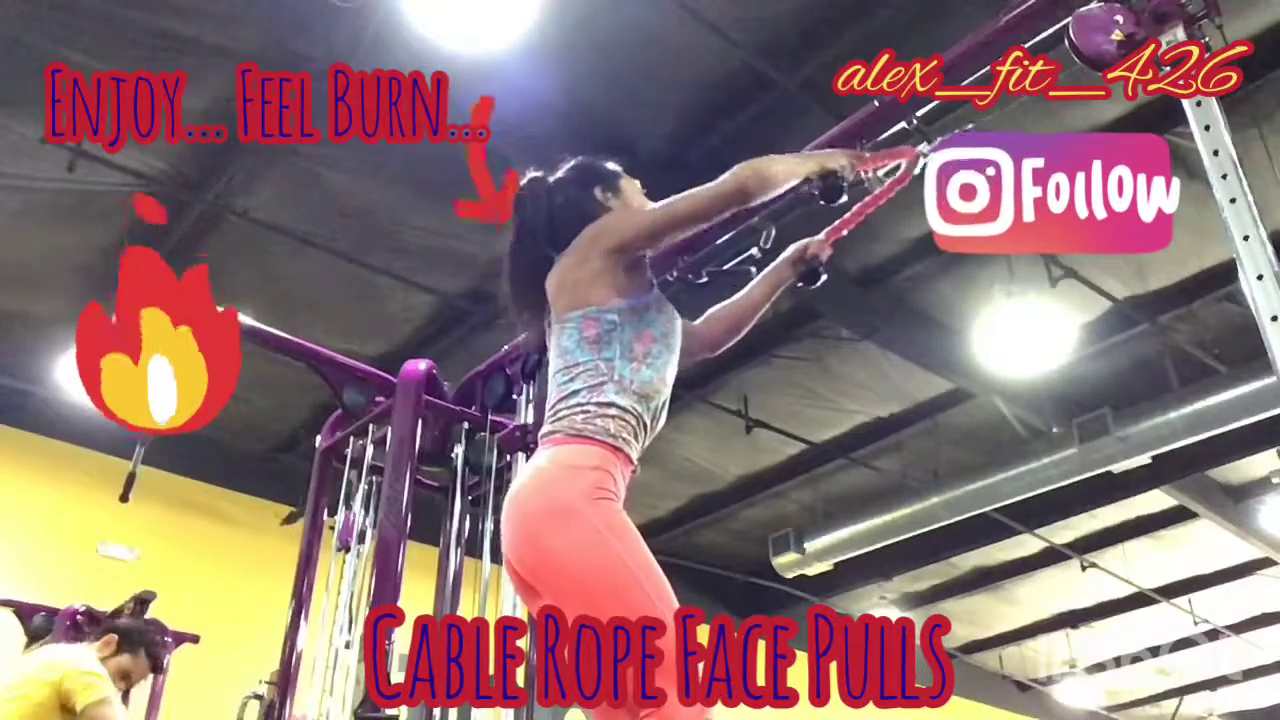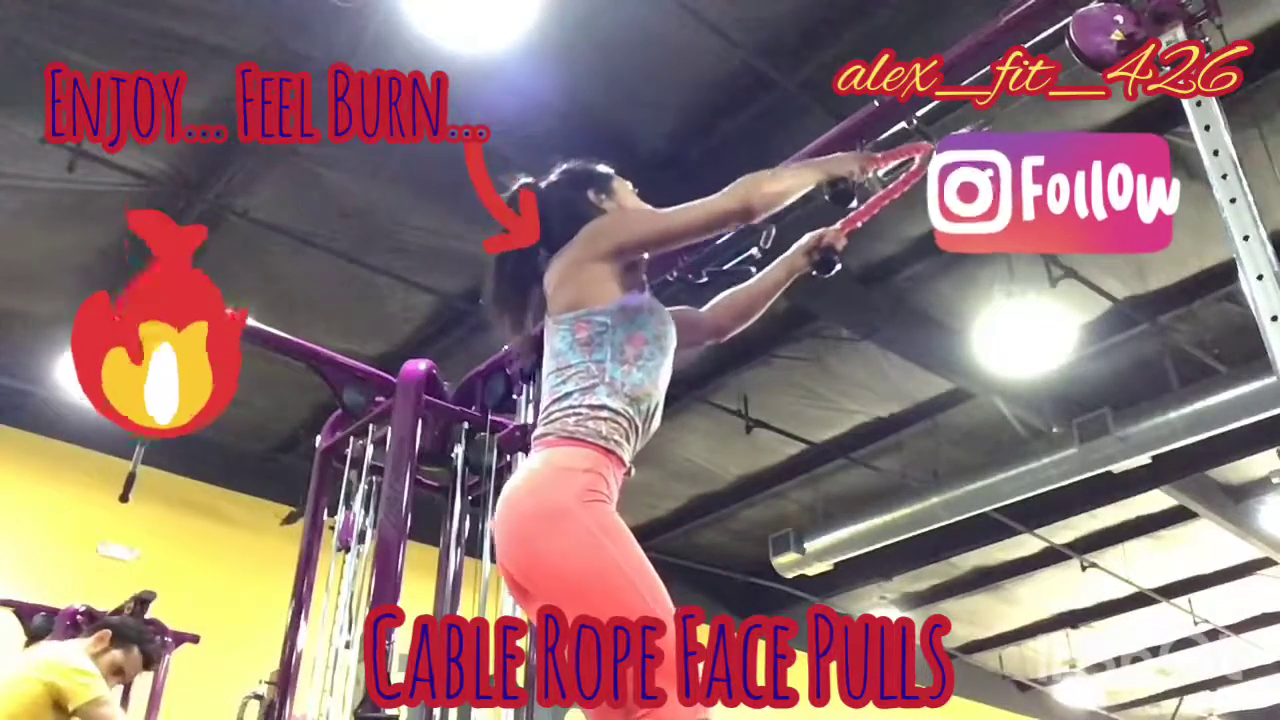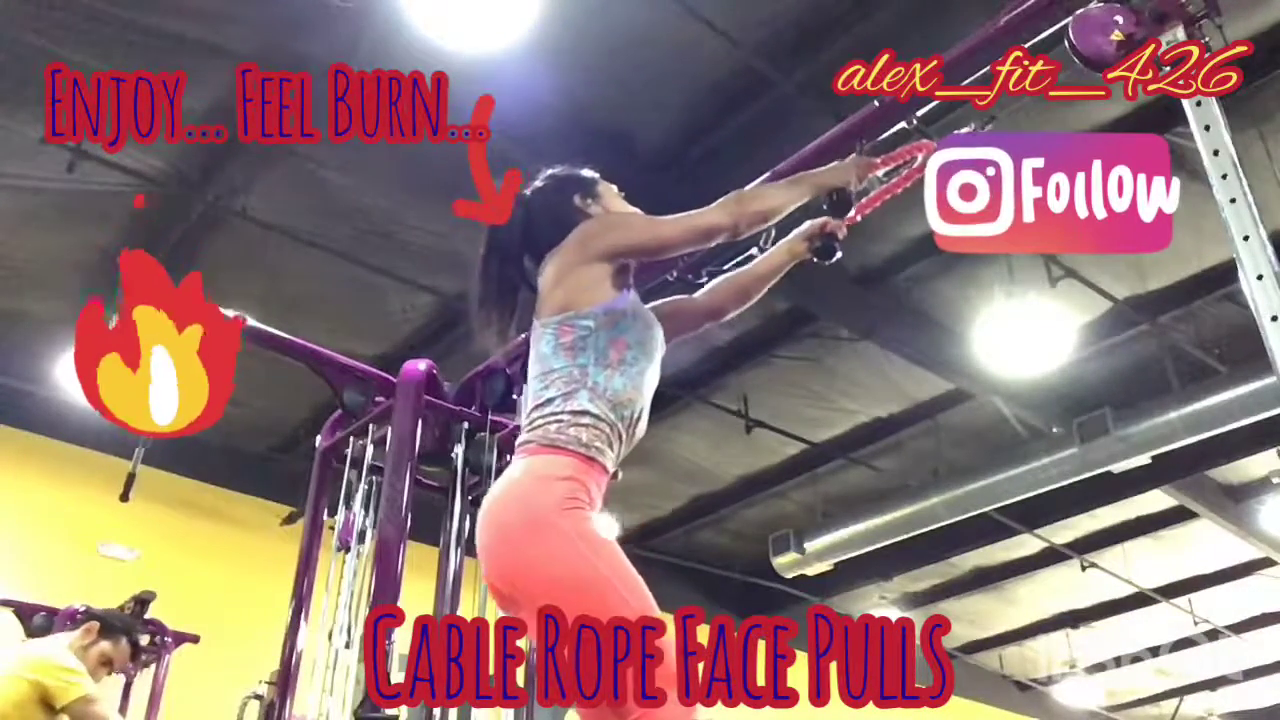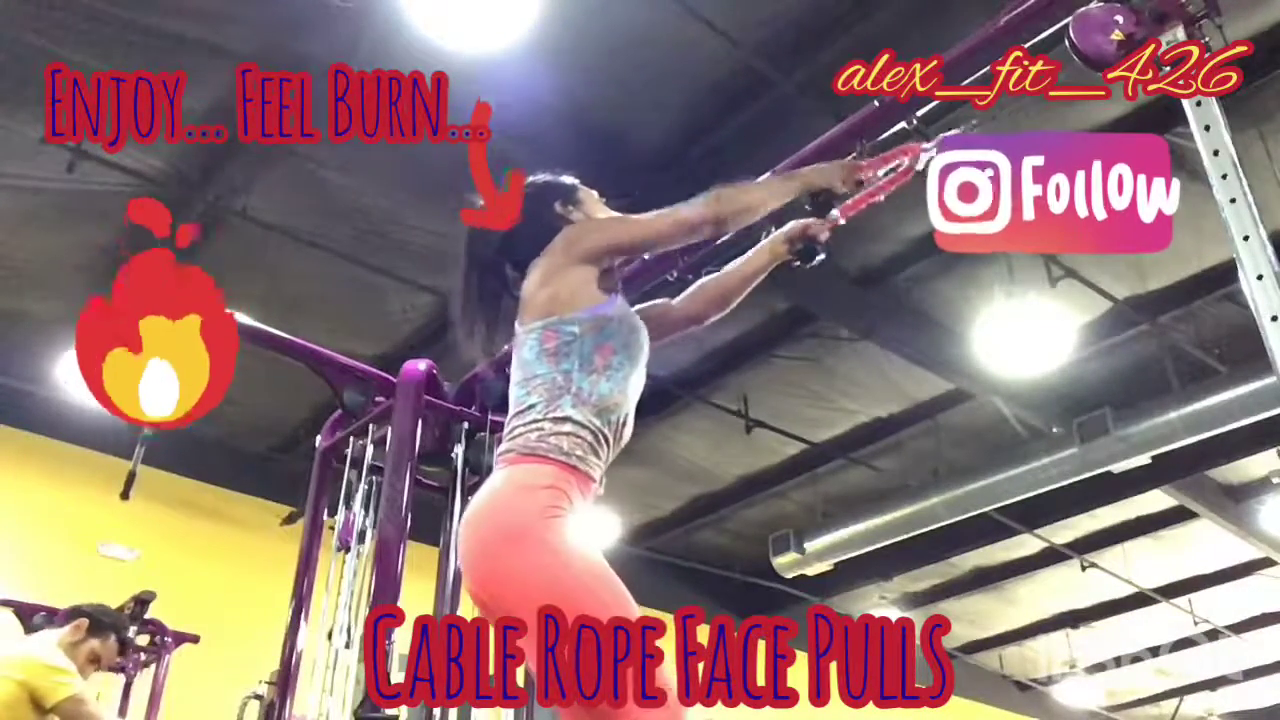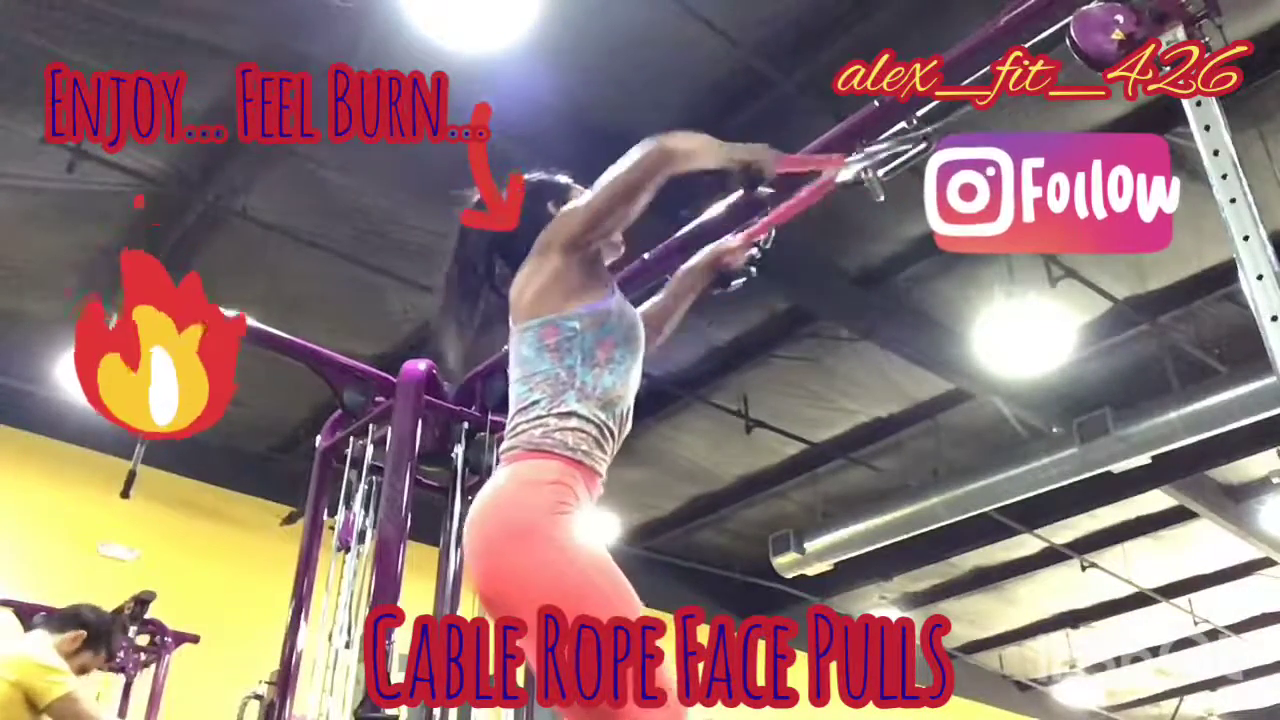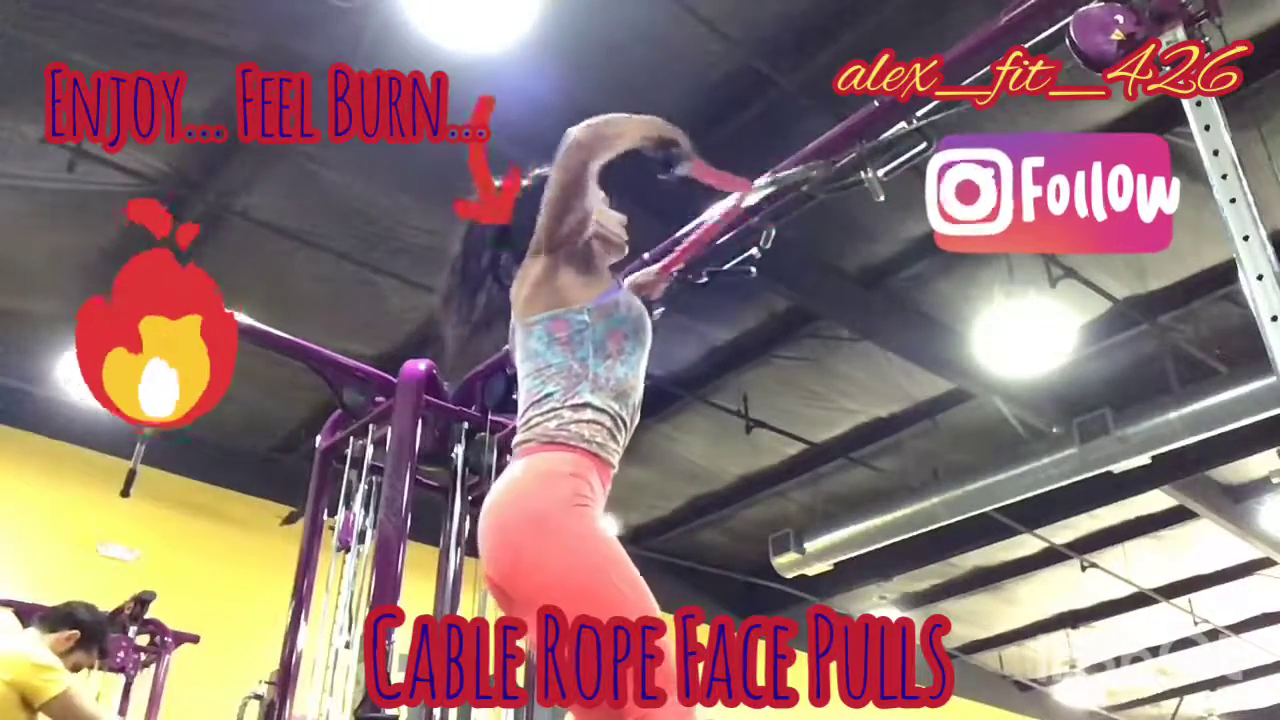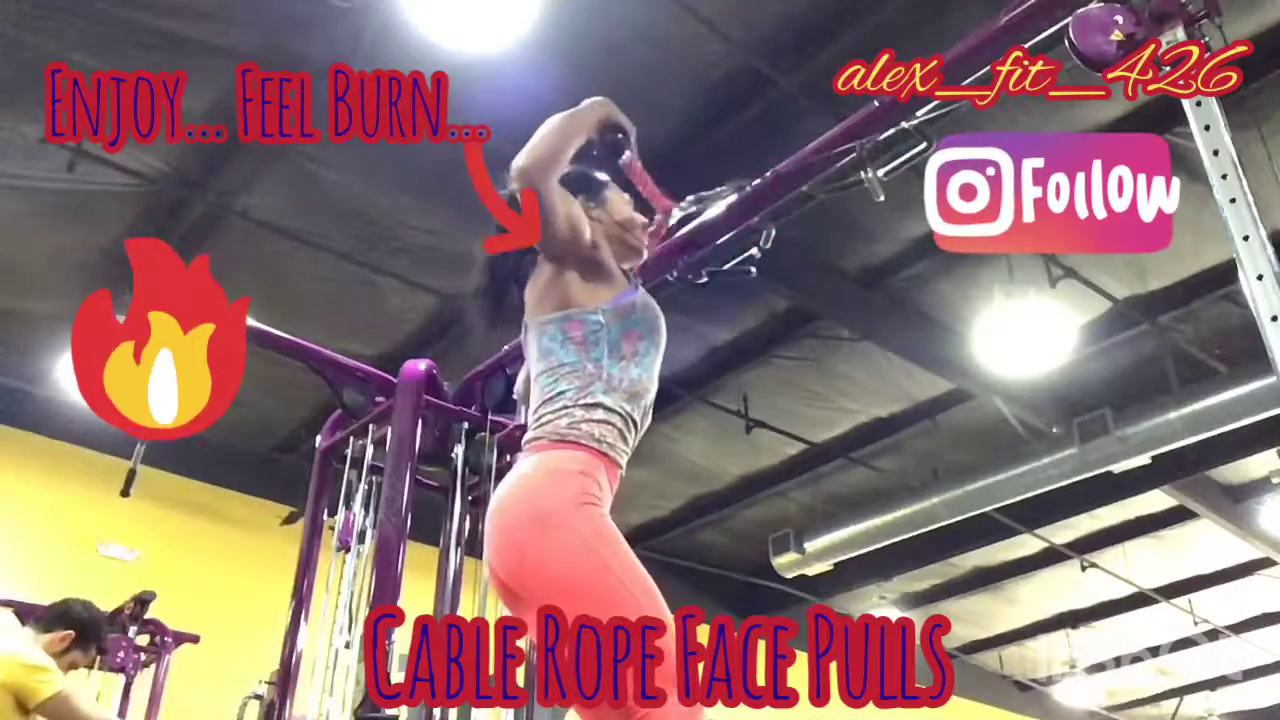
dt=0.2s
person 1, frame 1
left shoulder: (619, 300)
right shoulder: (601, 243)
left elbow: (707, 336)
right elbow: (740, 184)
left wrist: (788, 267)
right wrist: (821, 160)
left hip: (554, 504)
right hip: (568, 494)
person 1, frame 2
left shoulder: (626, 308)
right shoulder: (596, 242)
left elbow: (716, 321)
right elbow: (739, 202)
left wrist: (803, 255)
right wrist: (828, 167)
left hip: (548, 506)
right hip: (560, 498)
person 1, frame 3
left shoulder: (621, 311)
right shoulder: (587, 243)
left elbow: (712, 303)
right elbow: (727, 217)
left wrist: (801, 243)
right wrist: (824, 178)
left hip: (538, 515)
right hip: (543, 508)
person 1, frame 4
left shoulder: (599, 311)
right shoulder: (571, 252)
left elbow: (691, 306)
right elbow: (714, 211)
left wrist: (781, 243)
right wrist: (811, 177)
left hip: (523, 525)
right hip: (523, 519)
person 1, frame 5
left shoulder: (566, 300)
right shoulder: (560, 251)
left elbow: (627, 342)
right elbow: (661, 153)
left wrist: (704, 267)
right wrist: (745, 156)
left hip: (524, 522)
right hip: (529, 513)
person 1, frame 6
left shoulder: (557, 293)
right shoulder: (563, 250)
right elbow: (583, 146)
left wrist: (631, 293)
right wrist: (654, 130)
left hip: (530, 513)
right hip: (546, 503)
person 1, frame 7
left shoulder: (564, 295)
right shoulder: (574, 254)
right elbow: (531, 171)
right wrist: (593, 114)
left hip: (539, 511)
right hip: (553, 501)
